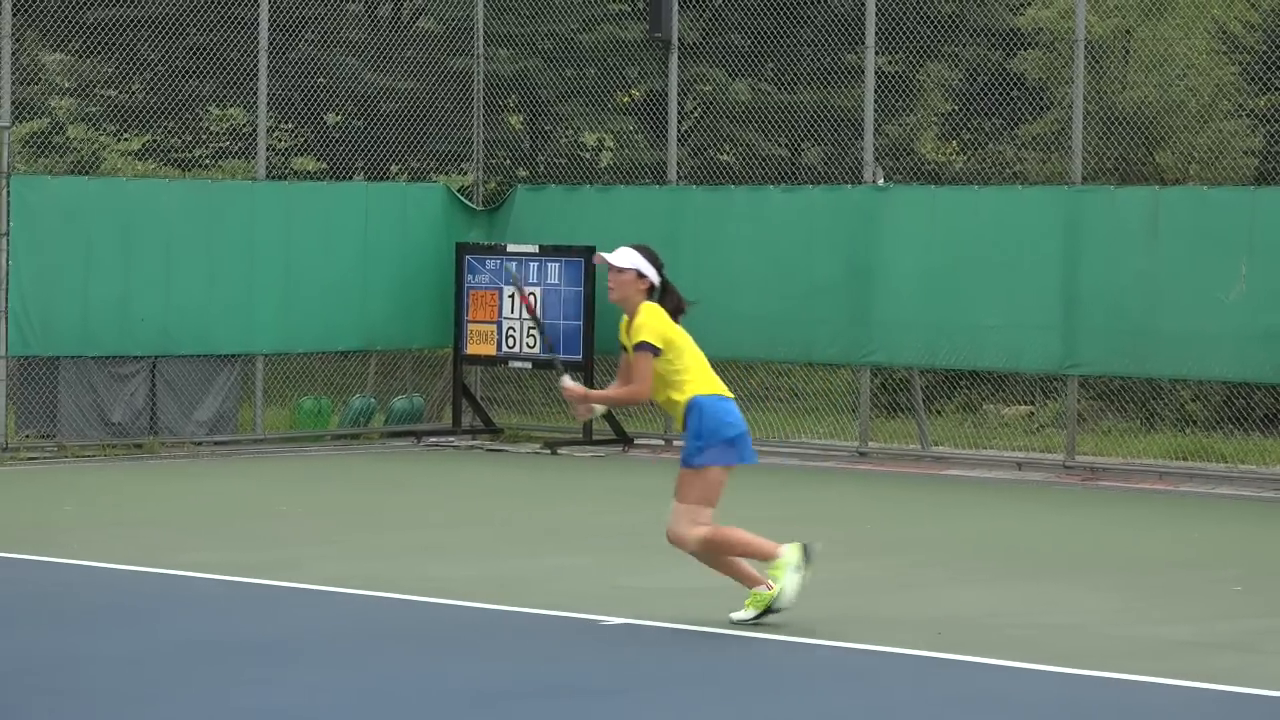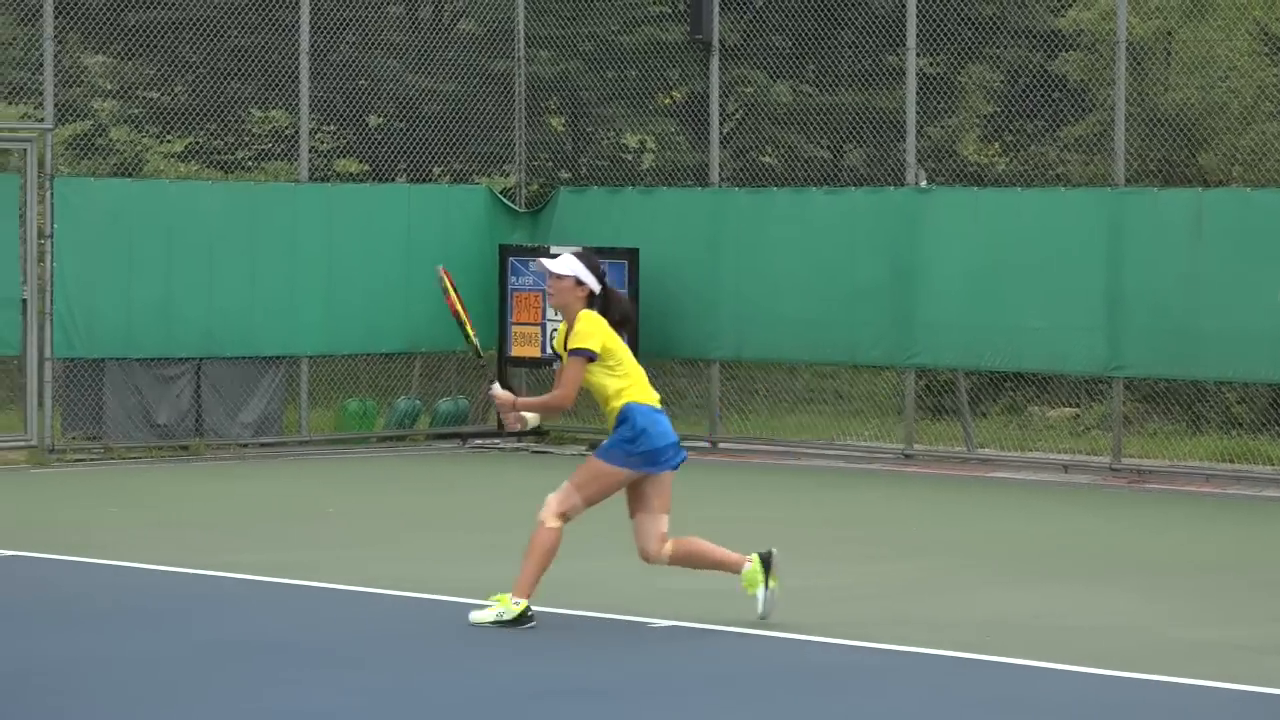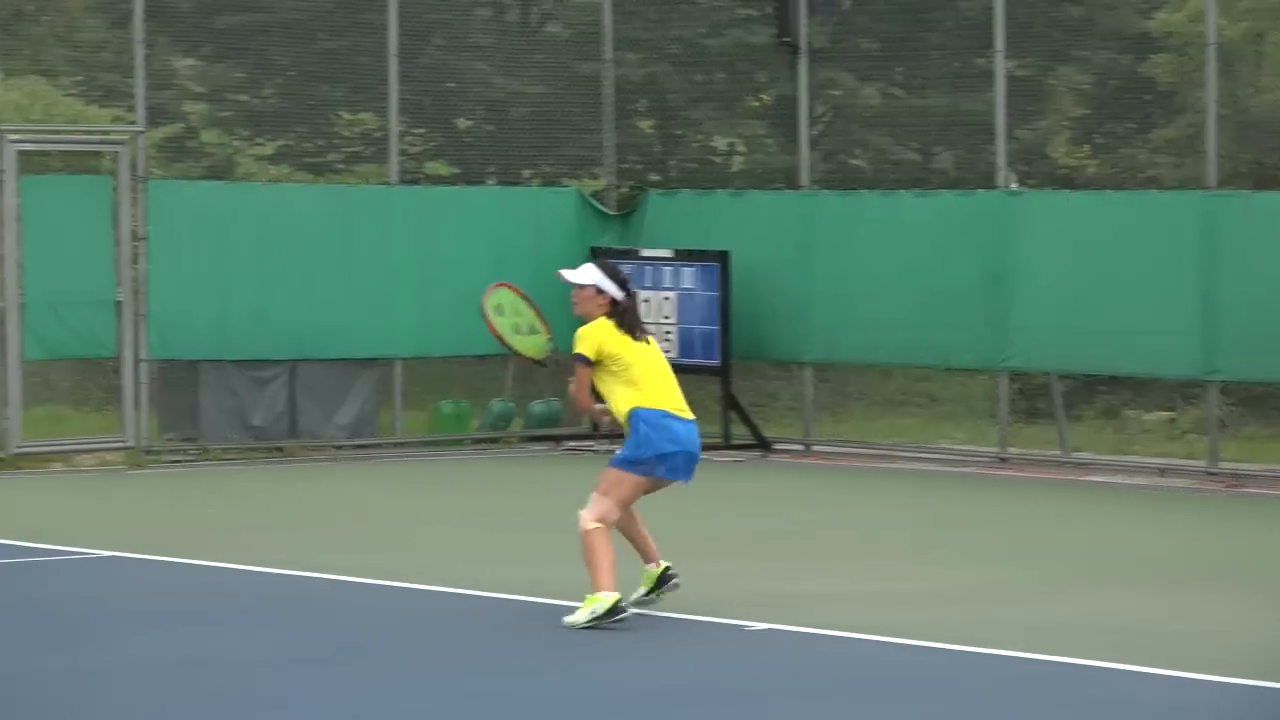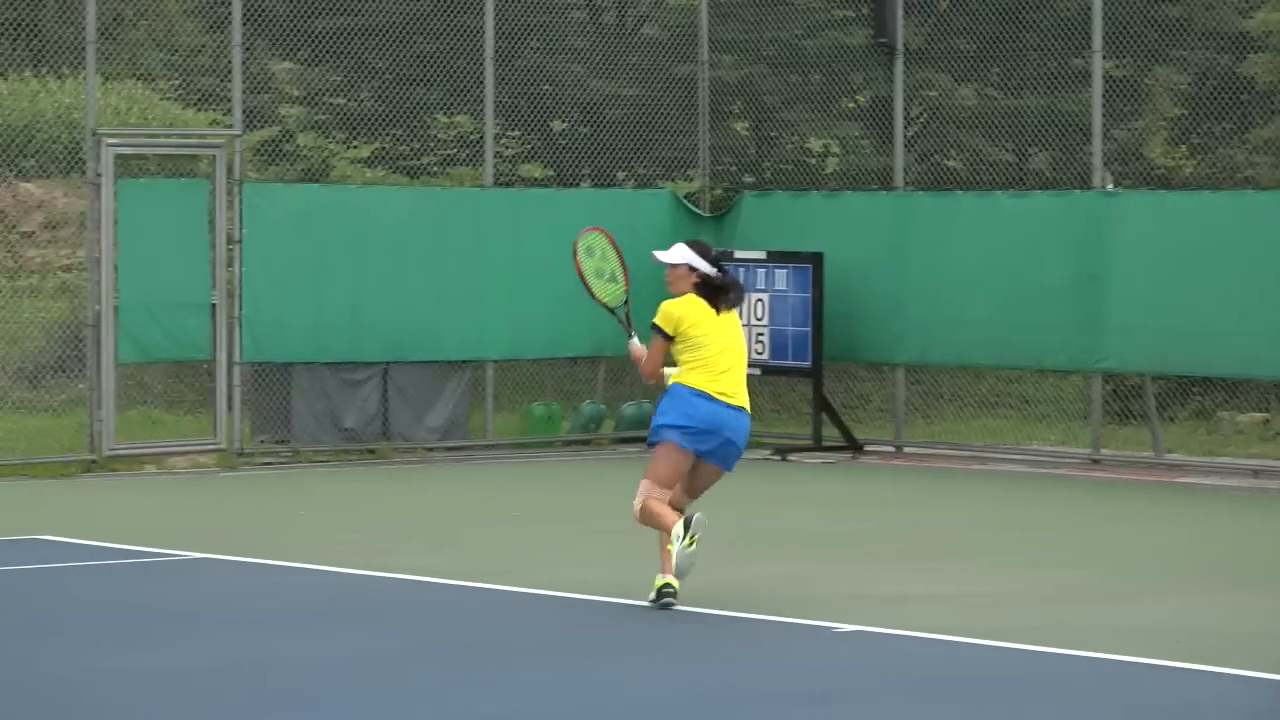
dt=0.2s
person 1, frame 1
left shoulder: (650, 321)
right shoulder: (630, 322)
left elbow: (641, 393)
right elbow: (623, 382)
left wrist: (586, 394)
right wrist: (592, 402)
left hip: (711, 419)
right hip: (713, 422)
left knee: (689, 532)
right knee: (681, 533)
left ankle: (783, 556)
right ankle: (765, 591)
person 1, frame 2
left shoulder: (587, 326)
right shoulder: (568, 331)
left elbow: (564, 399)
right elbow: (561, 395)
left wrist: (514, 402)
right wrist: (524, 414)
left hip: (639, 429)
right hip: (650, 432)
left knee: (553, 511)
right knee: (654, 548)
left ankle: (517, 603)
right ankle: (752, 567)
person 1, frame 3
left shoulder: (590, 333)
right shoulder: (635, 334)
left elbow: (582, 401)
left wrist: (596, 411)
right wrist: (607, 411)
left hip: (655, 432)
right hip: (684, 434)
left knee: (593, 518)
right knee: (610, 501)
left ankle: (605, 598)
right ankle: (657, 569)
person 1, frame 4
left shoulder: (673, 309)
right shoulder: (728, 312)
left elbow: (648, 373)
left wrist: (638, 354)
left hip: (689, 410)
right hip: (735, 423)
left knee: (648, 505)
right knee: (673, 502)
left ankle: (683, 529)
right ankle: (667, 579)
